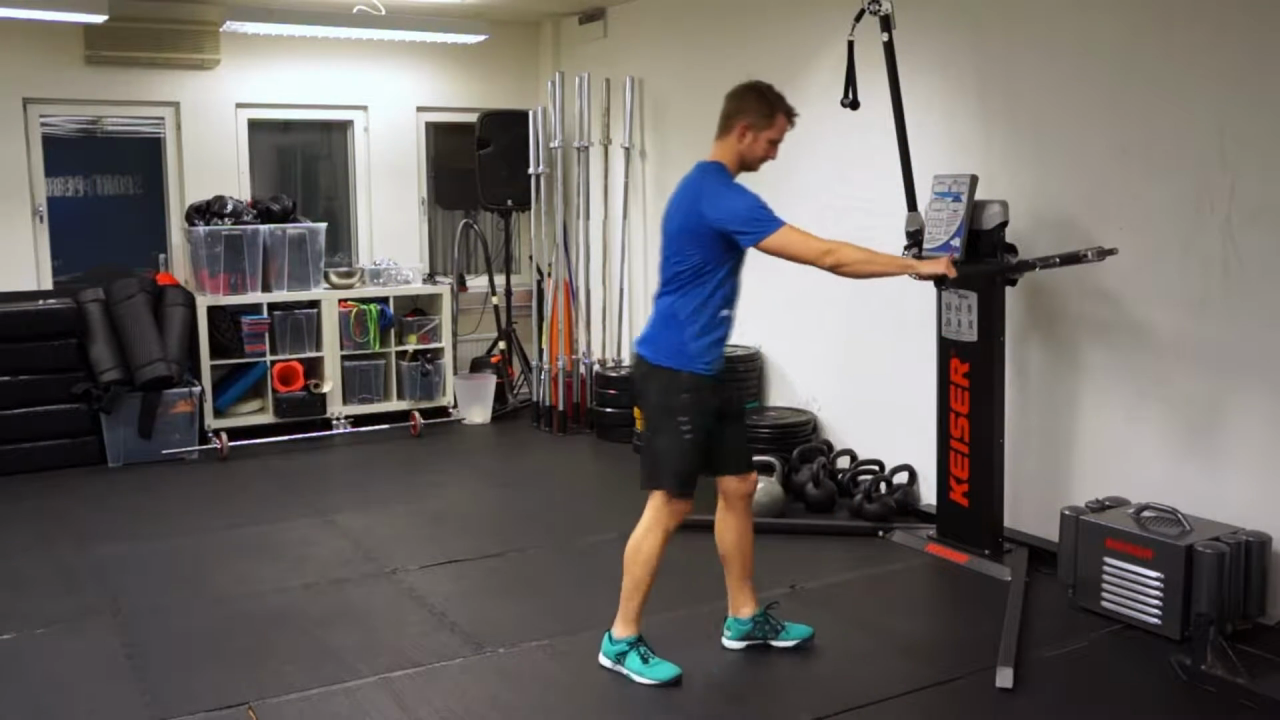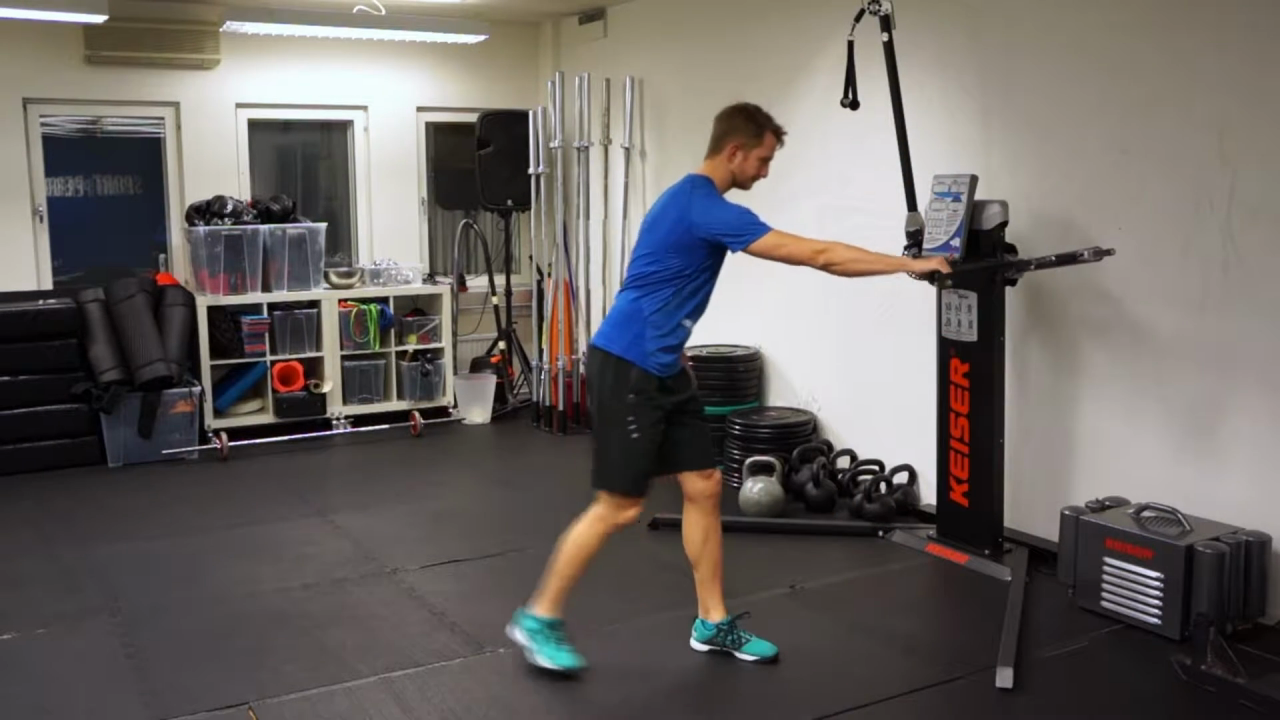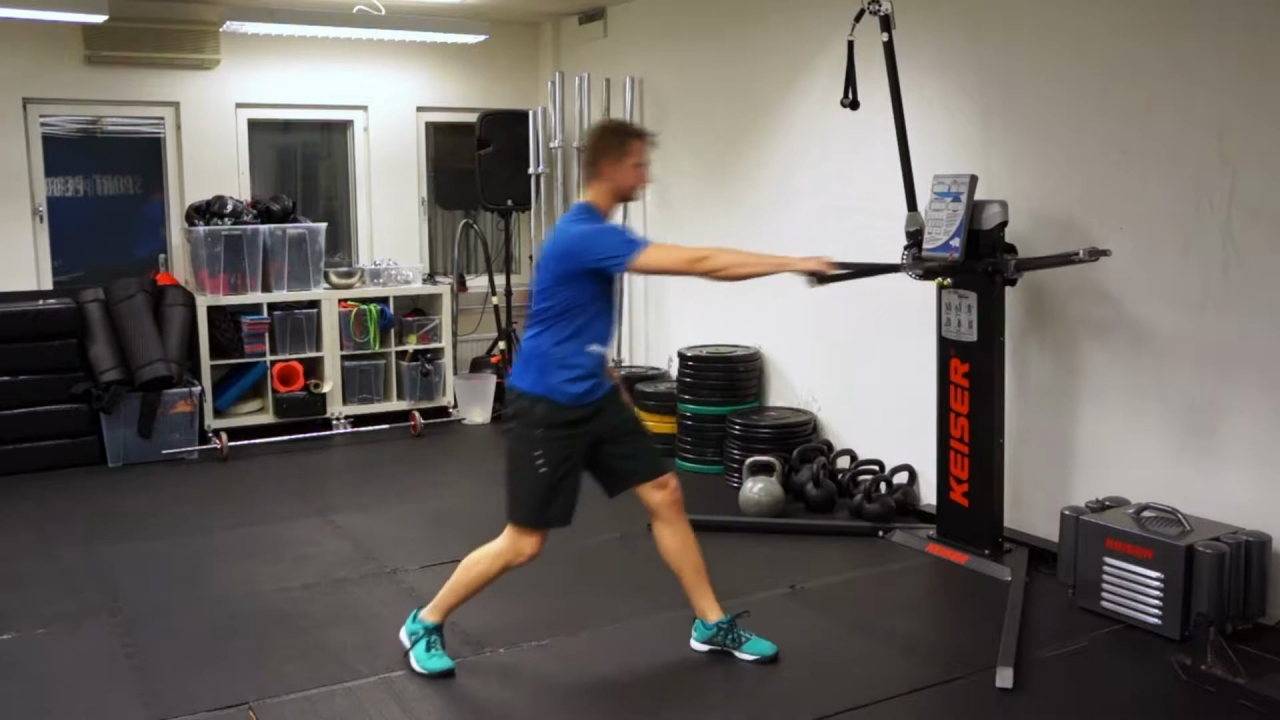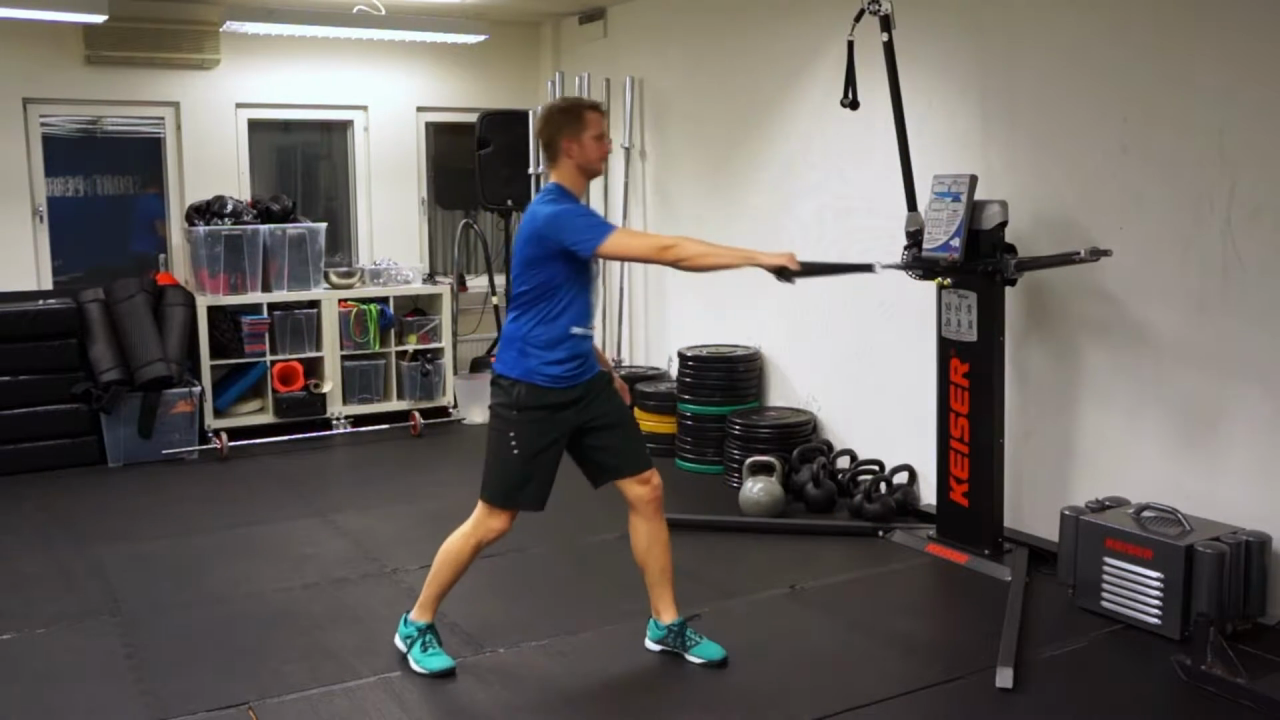
dt=0.5s
person 1, frame 1
left shoulder: (704, 187)
right shoulder: (722, 198)
right elbow: (826, 256)
right wrist: (915, 266)
left hip: (700, 367)
right hip: (672, 370)
left knee: (739, 486)
right knee: (669, 507)
left ankle: (748, 616)
right ankle: (621, 639)
person 1, frame 2
left shoulder: (693, 201)
right shoulder: (706, 209)
right elbow: (816, 255)
left wrist: (679, 360)
right wrist: (909, 264)
left hip: (660, 367)
right hip: (626, 366)
left knee: (704, 489)
right knee: (620, 507)
left ankle: (713, 623)
right ankle: (539, 617)
person 1, frame 3
left shoulder: (597, 230)
right shoulder: (583, 236)
right elbow: (696, 262)
left wrist: (611, 382)
right wrist: (789, 262)
left hip: (594, 398)
right hip: (545, 405)
left knee: (666, 497)
right knee: (523, 543)
left ankle: (715, 625)
right ankle: (423, 625)
person 1, frame 4
left shoulder: (572, 214)
right shoulder: (554, 216)
right elbow: (663, 251)
left wrist: (604, 367)
right wrist: (757, 257)
left hip: (583, 383)
right hip: (530, 390)
left knee: (646, 491)
right knee: (493, 522)
left ankle: (667, 626)
right ankle: (418, 625)
